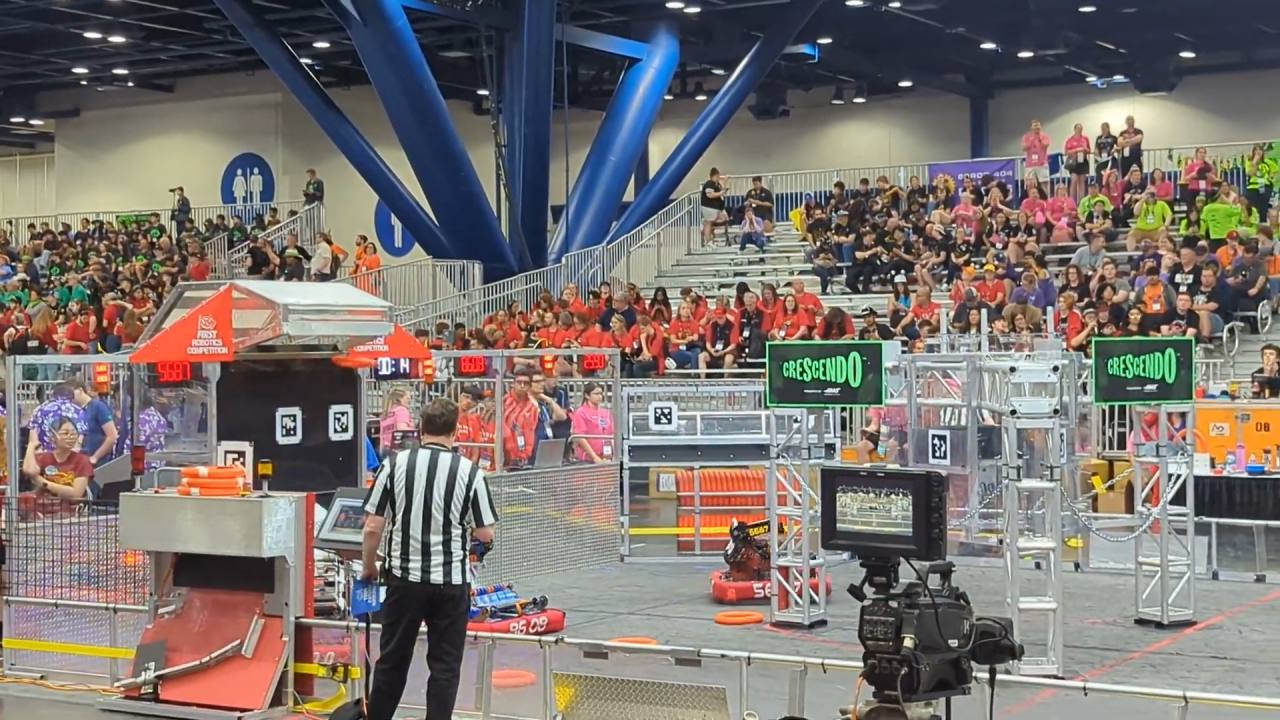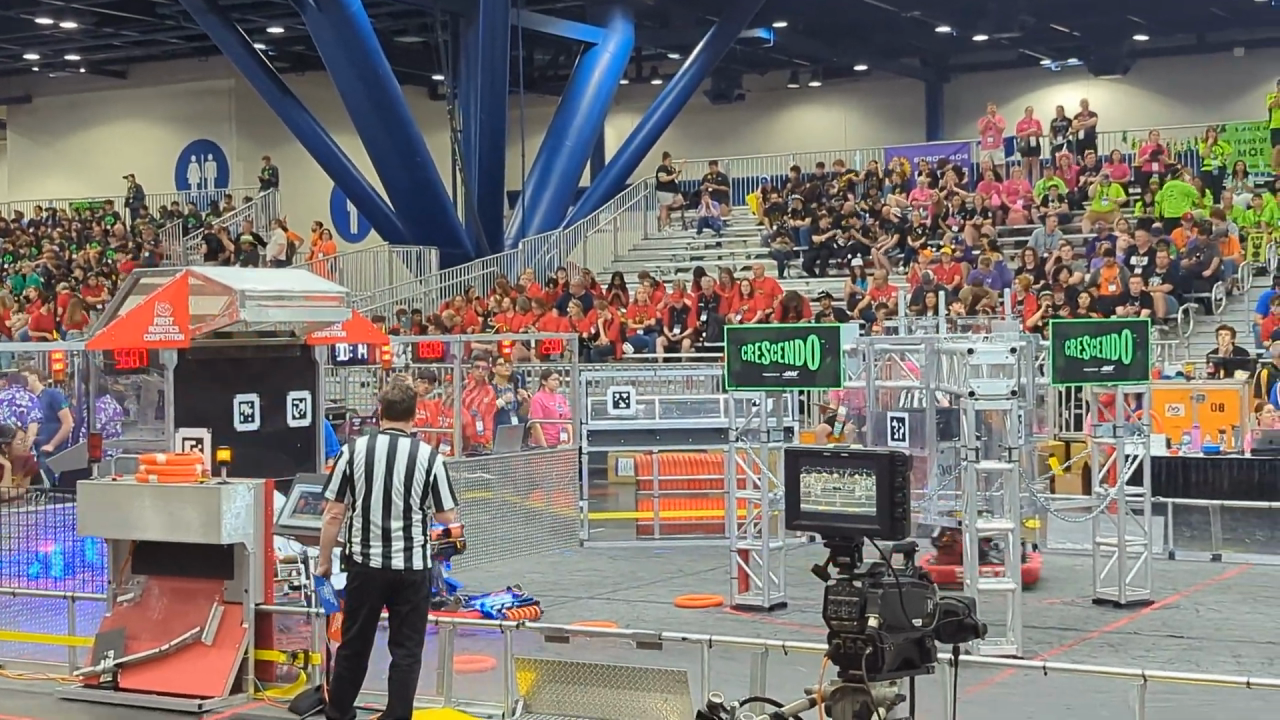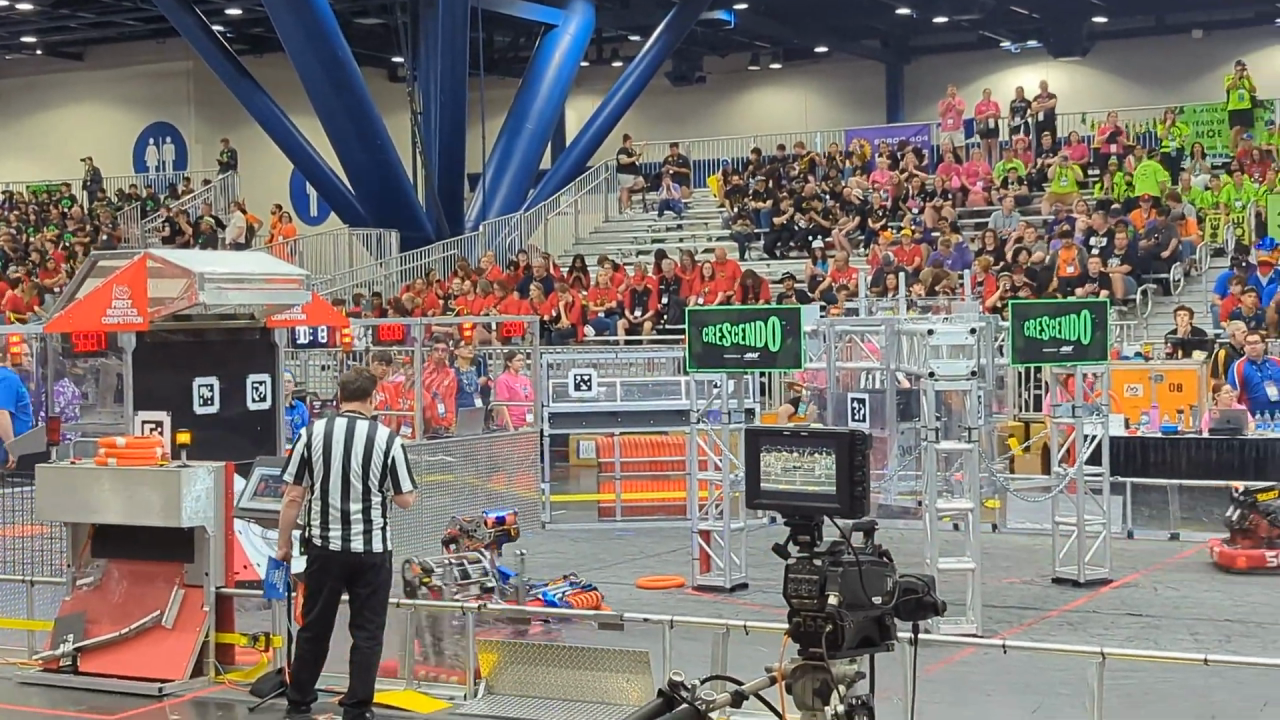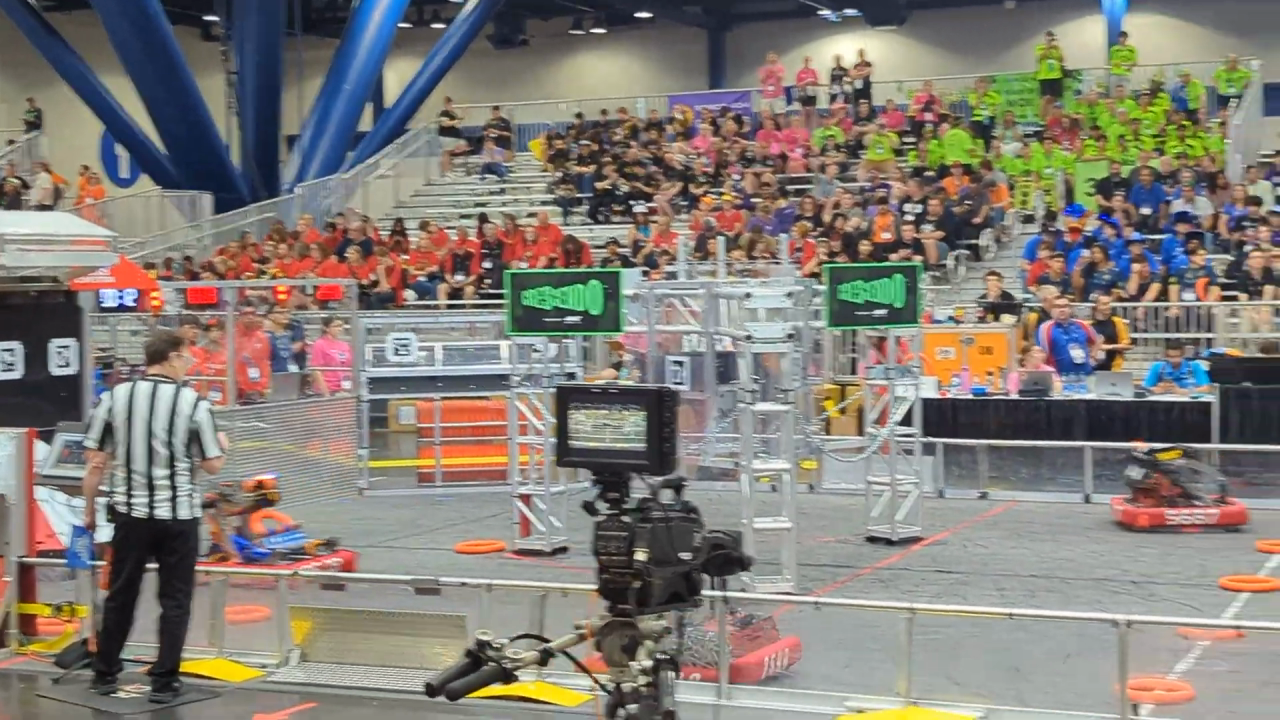
dt=0.7s
person 1, frame 1
left shoulder: (394, 464)
right shoulder: (470, 471)
left elbow: (373, 527)
right elbow: (486, 534)
left wrist: (368, 566)
left hip: (404, 578)
right hip: (451, 581)
left knee: (392, 659)
right knee: (445, 664)
person 1, frame 2
left shoulder: (353, 450)
right shoulder: (429, 456)
left elbow: (334, 514)
right elbow: (446, 517)
left wrist: (324, 560)
left hip: (365, 564)
right hip: (411, 567)
left knee: (353, 645)
right knee: (406, 650)
person 1, frame 3
left shoulder: (312, 433)
right shoulder: (387, 438)
left elbow: (293, 497)
right elbow: (406, 500)
left wrist: (284, 544)
left hip: (324, 547)
right hip: (371, 550)
left knee: (314, 627)
right knee: (367, 632)
person 1, frame 4
left shoulder: (115, 397)
right shoulder: (193, 403)
left elbow: (96, 463)
right elbow: (212, 465)
left wrist: (89, 509)
right wrist: (221, 445)
left hip: (130, 514)
right hip: (177, 516)
left knee: (120, 596)
right knee: (175, 601)
left ankle: (104, 674)
right ankle: (164, 681)
